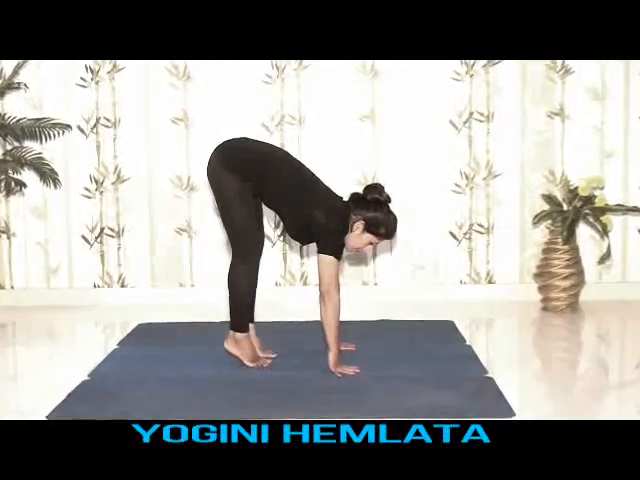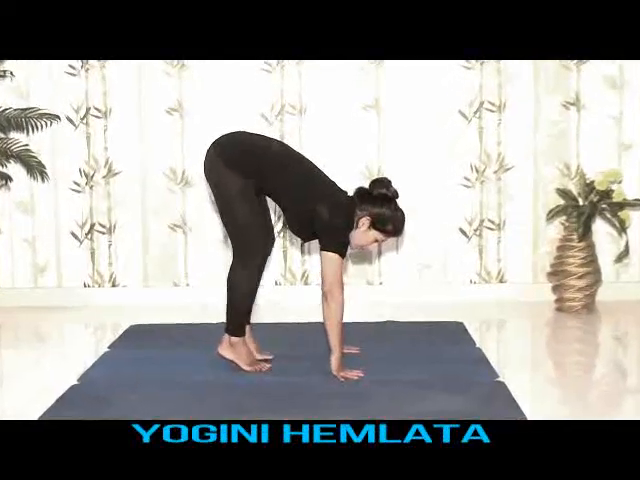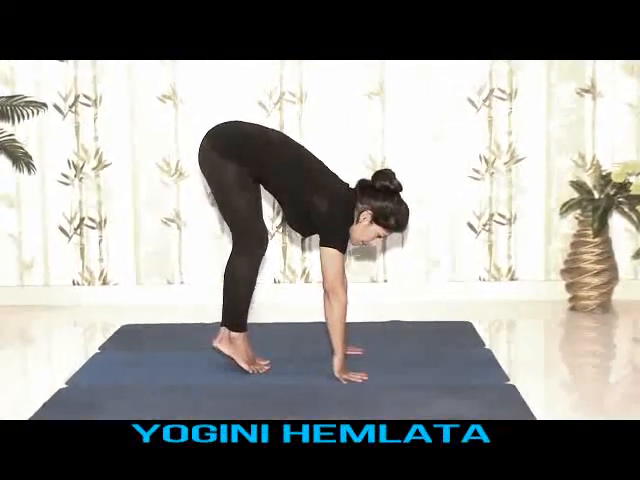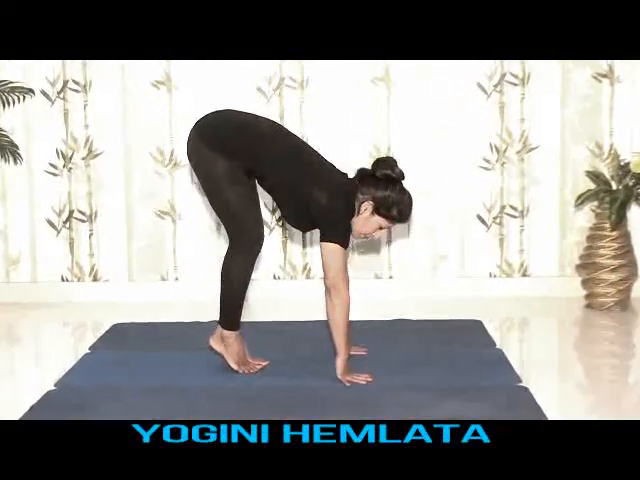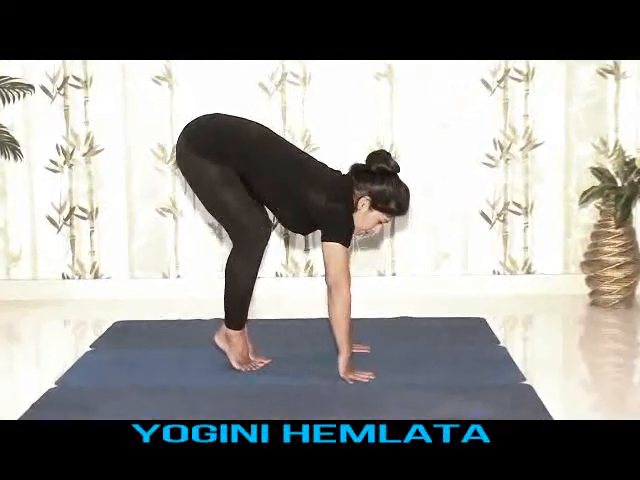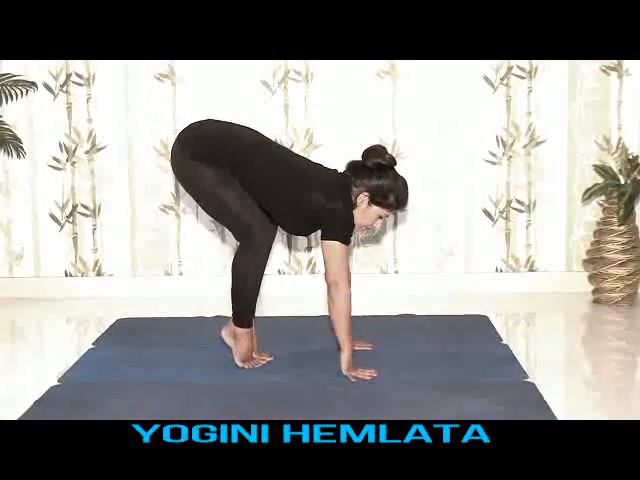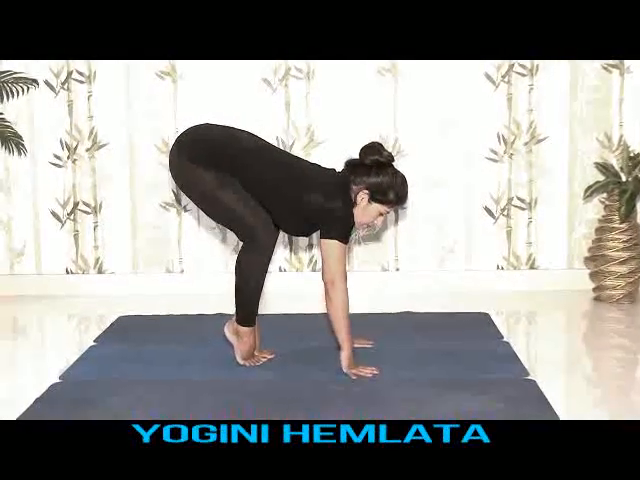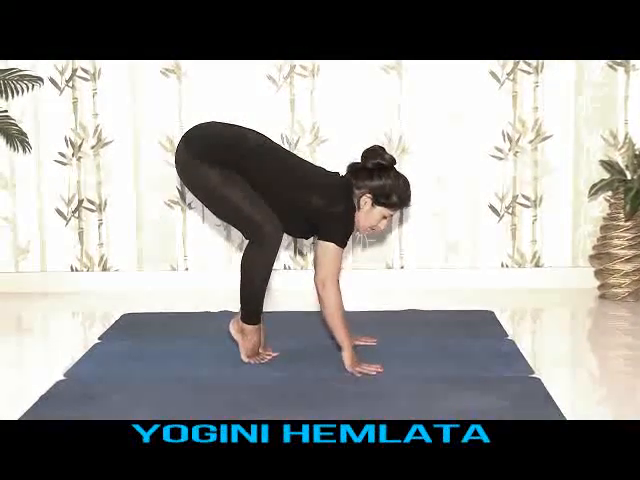
dt=0.4s
person 1, frame 1
left shoulder: (338, 219)
right shoulder: (332, 224)
left elbow: (328, 291)
right elbow: (329, 294)
left wrist: (334, 343)
left hip: (244, 167)
right hip: (231, 166)
left knee: (253, 249)
right knee: (247, 252)
left ankle: (247, 332)
right ankle: (237, 337)
person 1, frame 2
left shoulder: (342, 214)
right shoulder: (337, 220)
left elbow: (334, 288)
right elbow: (332, 293)
left wrist: (337, 346)
right wrist: (336, 358)
left hip: (244, 163)
right hip: (230, 162)
left knee: (263, 245)
right knee: (250, 252)
left ankle: (242, 331)
right ankle: (233, 341)
person 1, frame 3
left shoulder: (343, 207)
right shoulder: (337, 214)
left elbow: (337, 285)
right elbow: (335, 291)
left wrist: (340, 346)
right wrist: (339, 359)
left hip: (239, 152)
right hip: (225, 151)
left knee: (252, 243)
right knee: (252, 243)
left ankle: (230, 331)
right ankle: (232, 336)
person 1, frame 4
left shoulder: (342, 198)
right shoulder: (336, 206)
left elbow: (336, 285)
right elbow: (337, 288)
left wrist: (342, 346)
right wrist: (342, 360)
left hip: (231, 142)
right hip: (213, 144)
left knee: (250, 238)
right knee: (248, 239)
left ankle: (228, 331)
right ankle: (226, 335)
person 1, frame 5
left shoulder: (340, 195)
right shoulder: (337, 207)
left elbow: (338, 283)
right elbow: (339, 286)
left wrist: (345, 344)
right wrist: (344, 358)
left hip: (222, 145)
right hip: (202, 149)
left knee: (258, 232)
right knee: (252, 237)
left ankle: (234, 328)
right ankle: (231, 333)
person 1, frame 6
left shoulder: (338, 193)
right shoulder: (337, 207)
left elbow: (338, 280)
right elbow: (338, 284)
left wrist: (346, 340)
right wrist: (346, 355)
left hip: (217, 149)
right hip: (197, 155)
left knee: (264, 232)
right knee: (257, 236)
left ankle: (242, 325)
right ankle: (239, 331)
person 1, frame 7
left shoulder: (336, 192)
right shoulder: (337, 207)
left elbow: (333, 279)
right elbow: (335, 283)
left wrist: (344, 338)
right wrist: (346, 353)
left hip: (215, 152)
right hip: (194, 159)
left knee: (266, 232)
right knee: (260, 235)
left ankle: (244, 323)
right ankle: (242, 329)
person 1, frame 8
left shoulder: (336, 197)
right shoulder: (338, 210)
left elbow: (325, 276)
right elbow: (325, 284)
left wrist: (344, 336)
right wrist: (348, 351)
left hip: (224, 151)
right hip: (200, 155)
left knee: (268, 233)
right knee: (266, 232)
left ankle: (250, 320)
right ankle: (246, 326)
